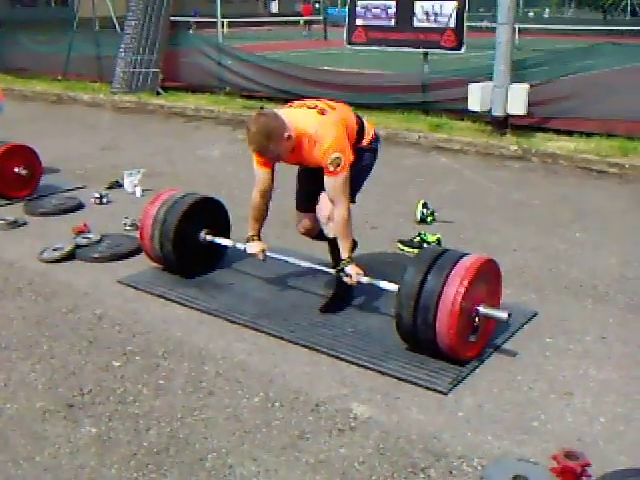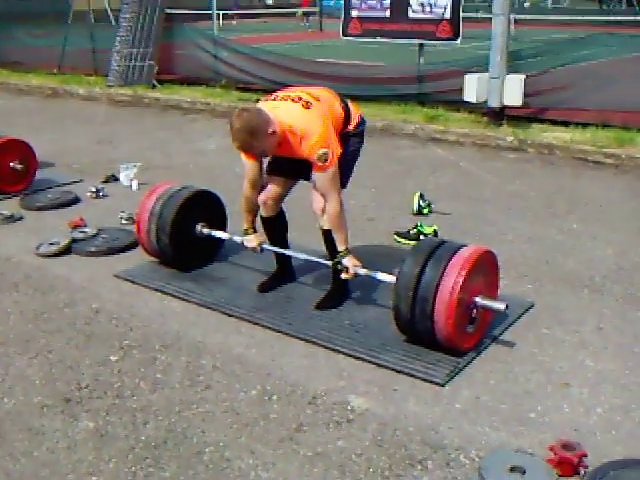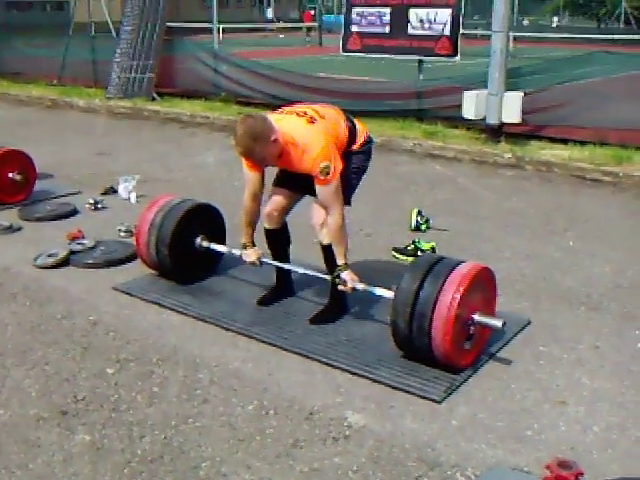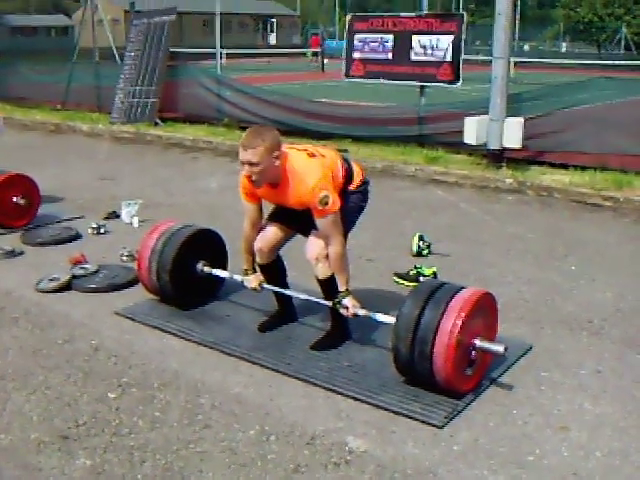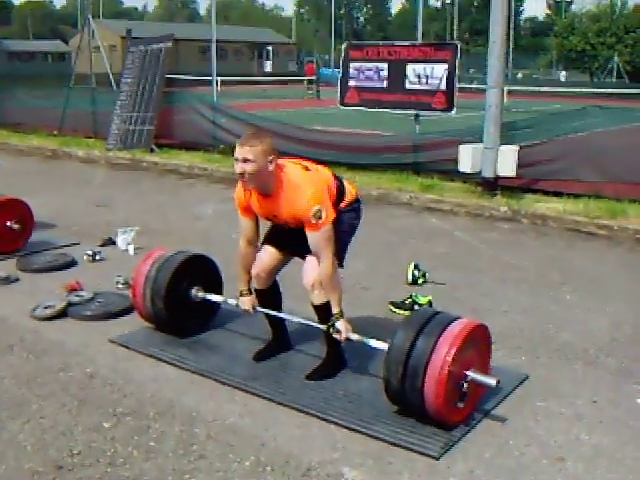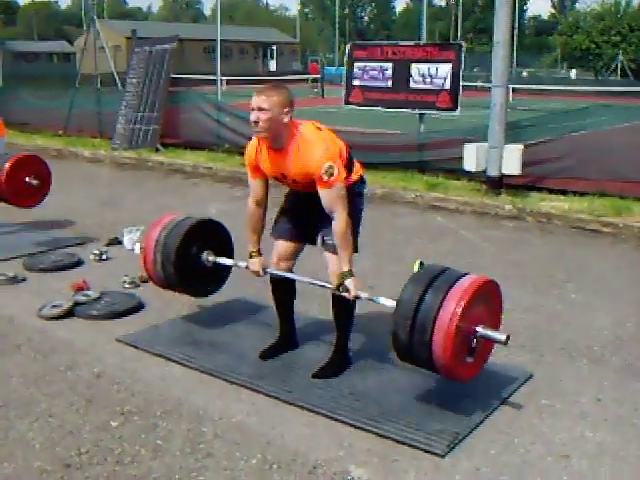
dt=0.7s
person 1, frame 1
left shoulder: (325, 139)
right shoulder: (267, 136)
left elbow: (340, 205)
right elbow: (261, 192)
left wrist: (347, 261)
right wrist: (253, 237)
left hip: (359, 146)
right hip: (314, 155)
left knee: (326, 213)
right knee: (306, 226)
left ankle: (344, 286)
right ankle: (344, 243)
person 1, frame 2
left shoulder: (312, 134)
right shoulder: (253, 128)
left elbow: (332, 200)
right elbow: (251, 185)
left wrist: (344, 253)
right wrist: (249, 230)
left hip: (344, 129)
left knee: (321, 205)
right knee: (267, 199)
left ankle: (340, 282)
right ankle: (284, 269)
person 1, frame 3
left shoulder: (314, 148)
right shoulder: (256, 141)
left elbow: (334, 213)
right elbow: (251, 196)
left wrist: (343, 267)
right wrist: (248, 244)
left hip: (351, 148)
left knee: (320, 219)
right knee: (272, 211)
left ankle: (338, 298)
right ankle: (284, 283)
person 1, frame 4
left shoulder: (311, 179)
right shoulder: (249, 177)
left elbow: (335, 242)
right elbow: (252, 225)
left wrist: (344, 293)
right wrist: (249, 270)
left hip: (347, 190)
left knee: (316, 252)
right knee: (263, 246)
left ankle: (340, 326)
right ankle: (286, 309)
person 1, frame 5
left shoulder: (305, 193)
right shoulder: (245, 190)
left elbow: (326, 259)
right elbow: (247, 241)
left wrist: (338, 315)
right wrist: (244, 291)
left hip: (339, 209)
right hip: (291, 218)
left knee: (312, 279)
right knee: (260, 272)
left ankle: (335, 355)
right ankle: (280, 338)
person 1, frame 6
left shoulder: (317, 149)
right shoulder: (255, 149)
left elbow: (338, 215)
right elbow: (256, 202)
left wrist: (348, 273)
right wrist: (254, 252)
left hip: (344, 189)
right hip: (302, 192)
left knee: (335, 271)
right knee: (279, 261)
left ankle: (341, 352)
right ankle: (287, 335)
